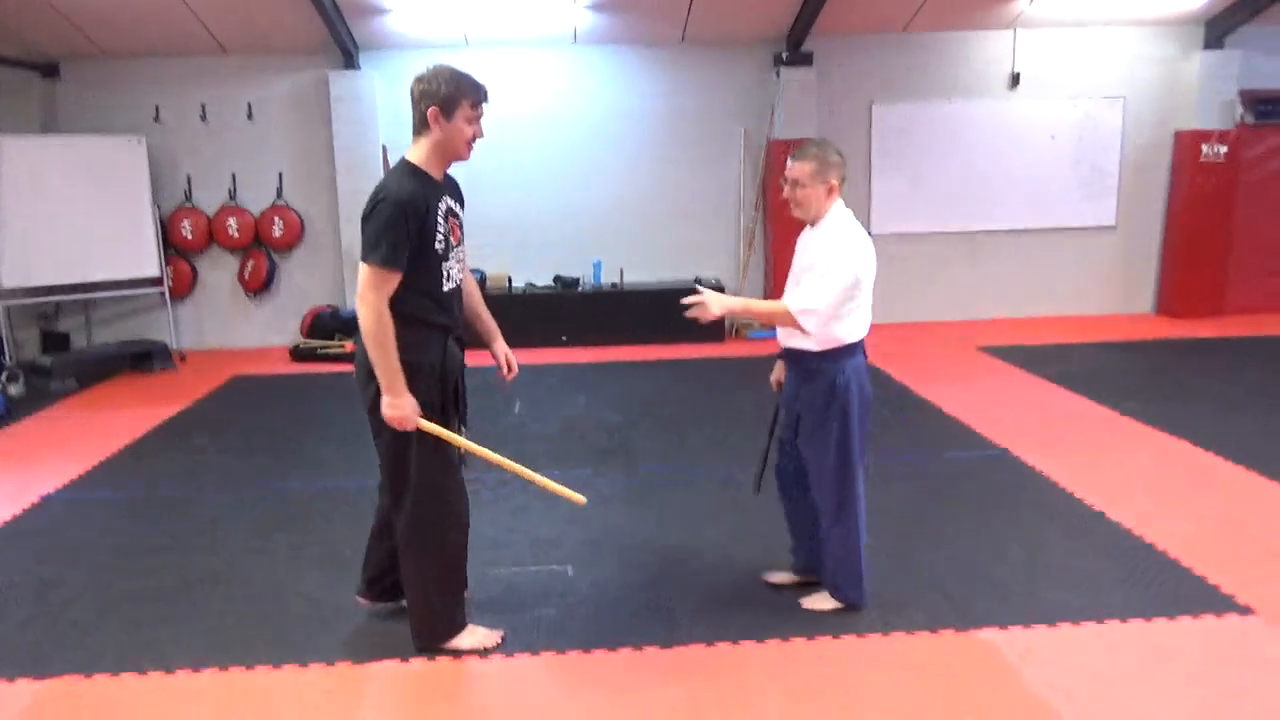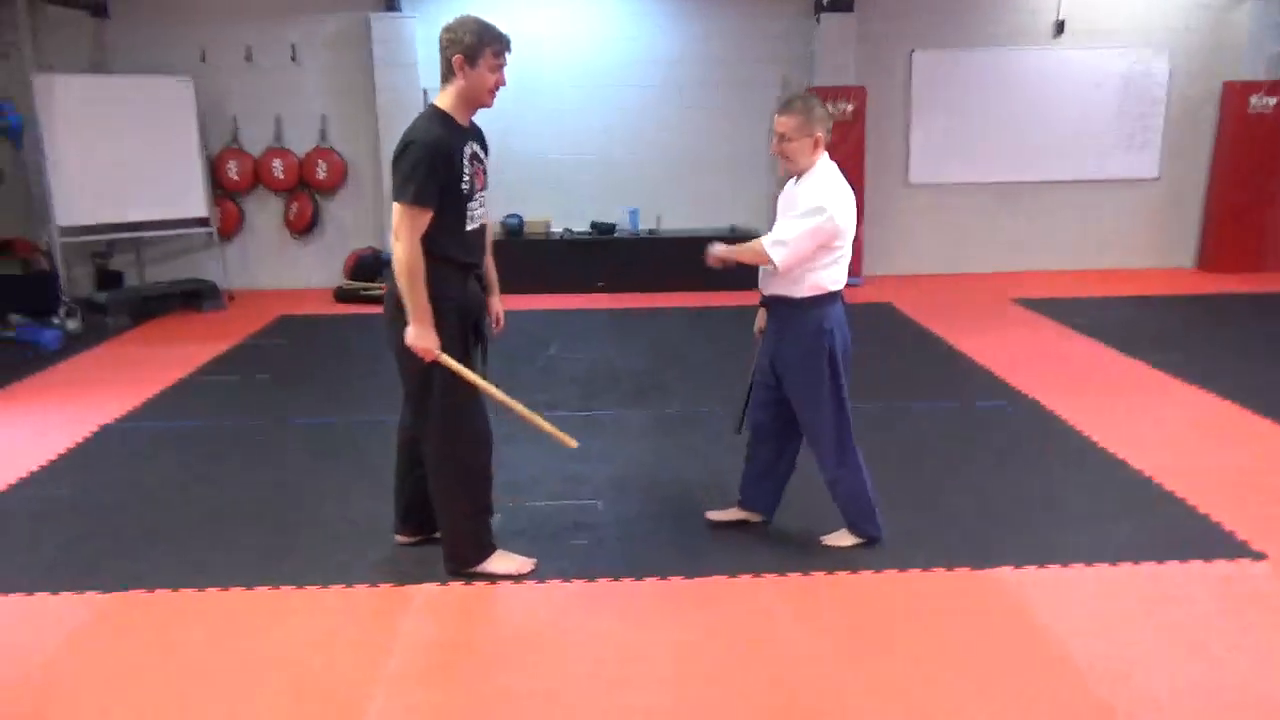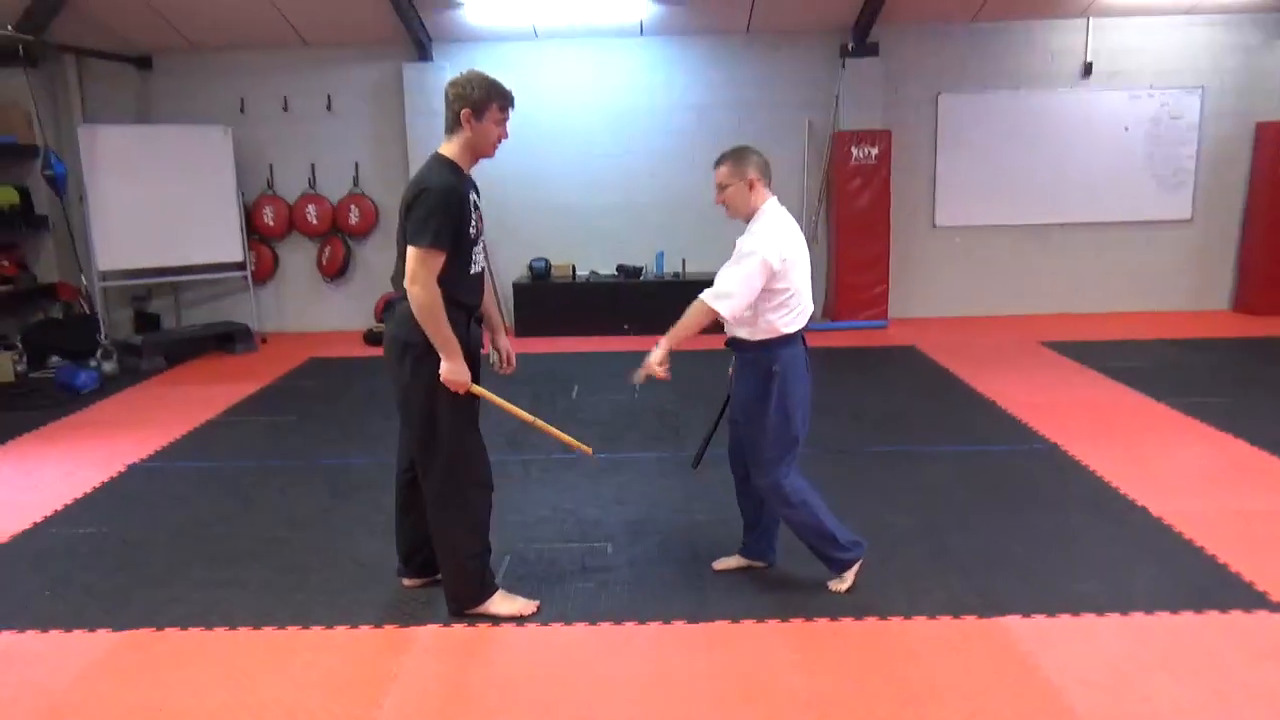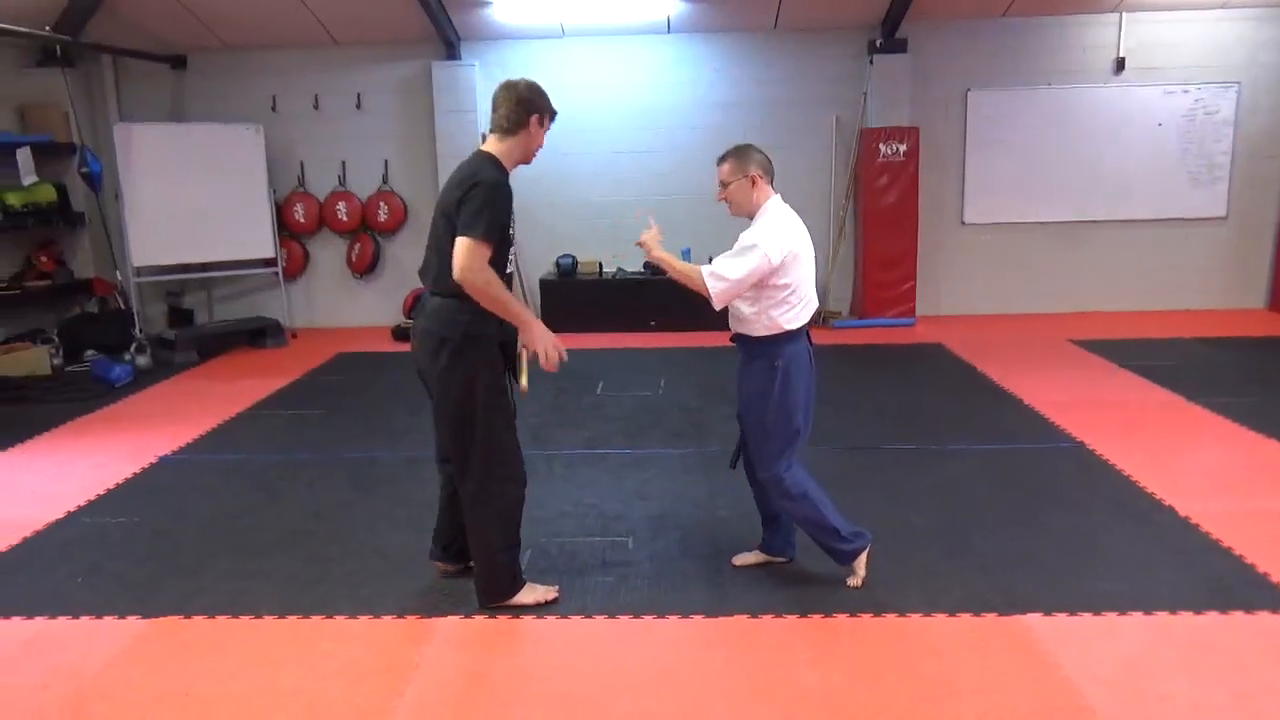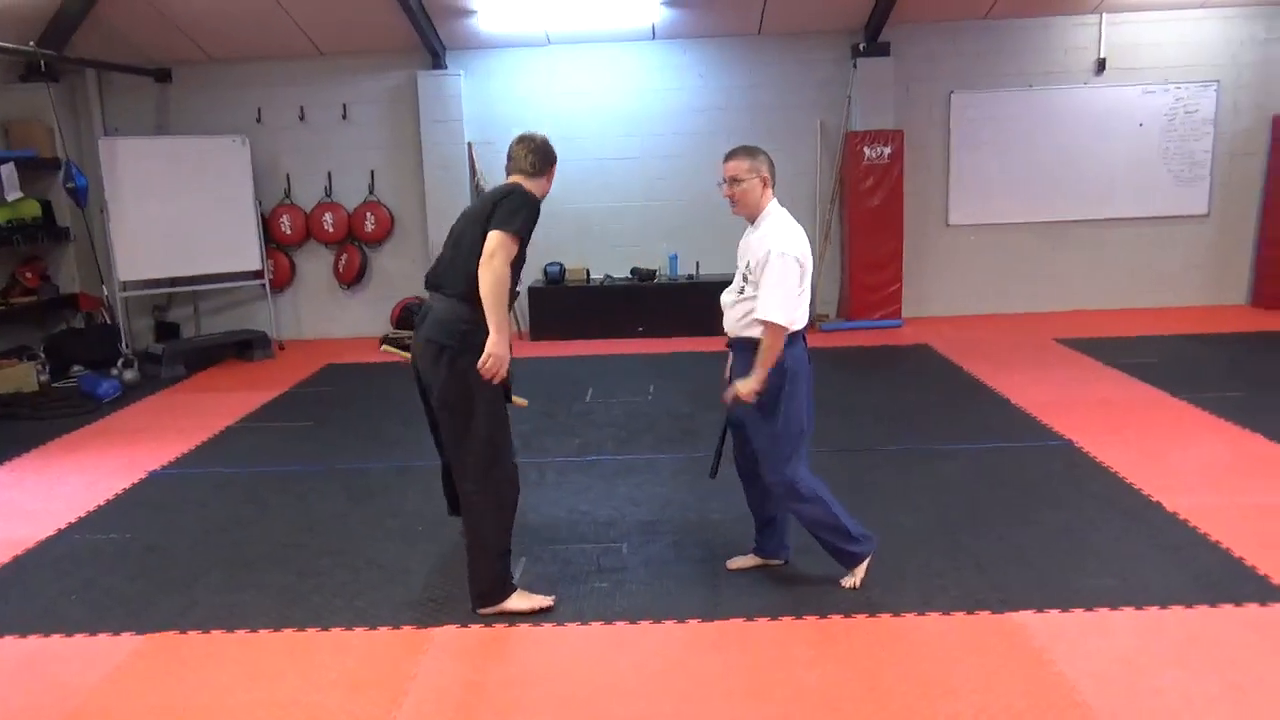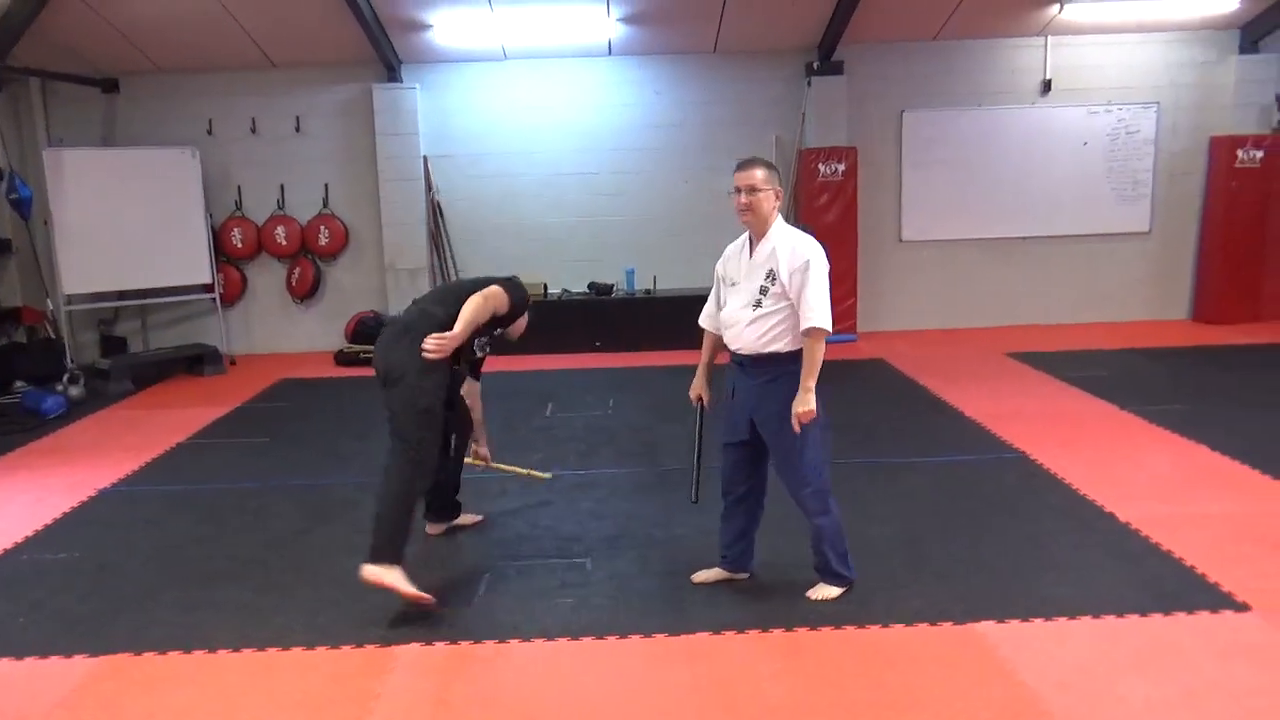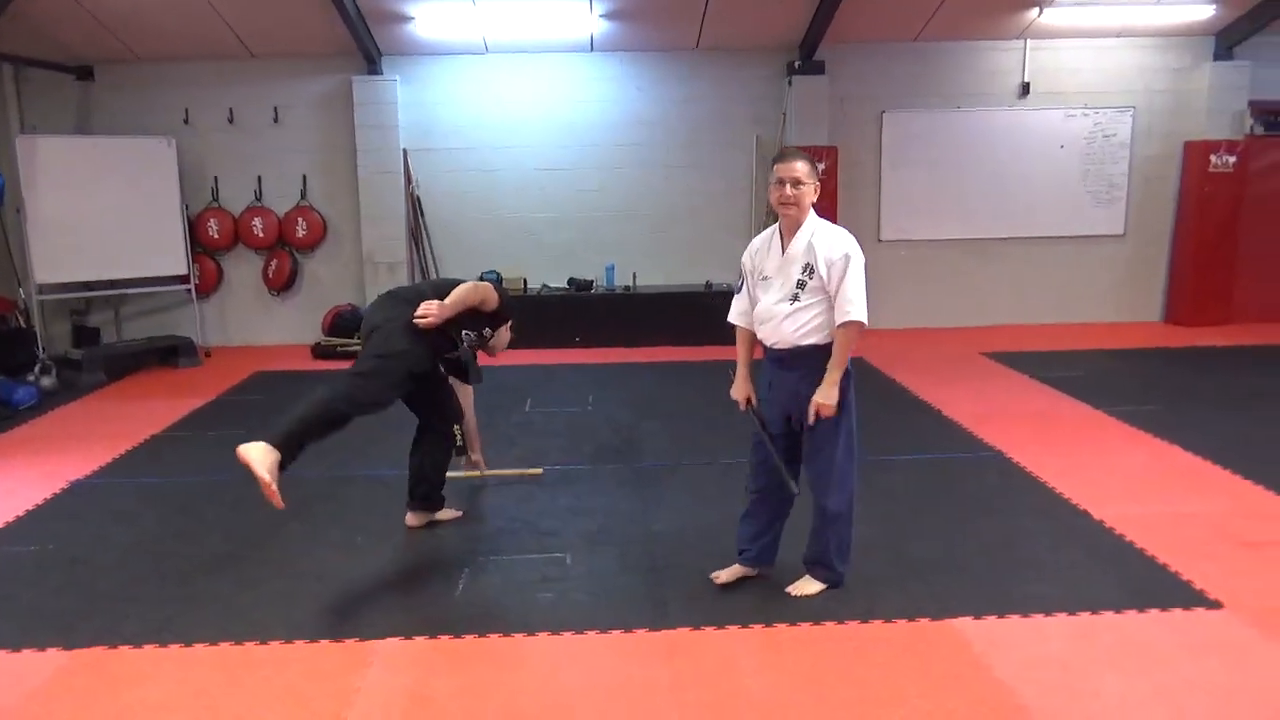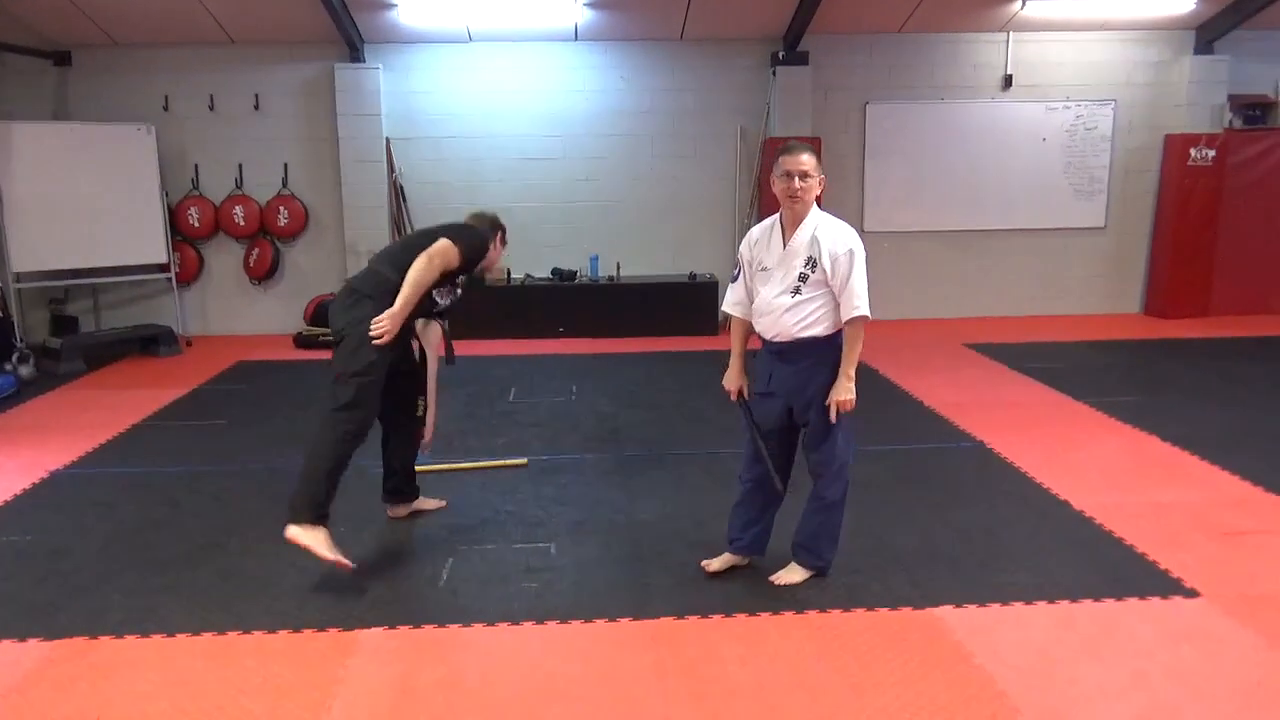
dt=0.4s
person 1, frame 1
left shoulder: (447, 188)
right shoulder: (399, 198)
right elbow: (371, 299)
left wrist: (493, 337)
right wrist: (392, 390)
left hip: (435, 357)
right hip: (406, 364)
left knee: (409, 480)
right knee: (433, 495)
left ankle: (381, 583)
right ankle: (439, 623)
person 1, frame 2
left shoulder: (472, 136)
right shoulder: (428, 141)
right elbow: (405, 238)
left wrist: (490, 290)
right wrist: (419, 321)
left hip: (458, 296)
right hip: (431, 302)
left knee: (429, 415)
right knee: (458, 426)
left ankle: (416, 520)
right ankle: (471, 548)
person 1, frame 3
left shoulder: (460, 183)
right shoulder: (440, 188)
right elbow: (418, 280)
left wrist: (496, 331)
right wrist: (450, 356)
left hip: (436, 341)
right hip: (428, 345)
left knee: (424, 458)
right knee: (460, 468)
left ankle: (420, 563)
right ankle: (473, 590)
person 1, frame 4
left shoulder: (476, 171)
right shoulder: (491, 181)
right elbow: (467, 269)
left wrist: (512, 326)
right wrist: (531, 326)
left hip: (450, 330)
right hip: (459, 337)
left knee: (464, 449)
right knee: (494, 462)
left ankle: (452, 550)
right ankle: (501, 584)
person 1, frame 5
left shoulder: (490, 203)
right shoulder: (523, 202)
right elbow: (494, 259)
right wrist: (499, 336)
left hip: (433, 336)
right hip: (458, 340)
left knee: (462, 440)
right knee: (492, 463)
left ankle: (465, 504)
right ankle: (493, 590)
person 1, frame 6
left shoulder: (482, 337)
right shoulder: (511, 292)
left elbow: (470, 385)
right elbow: (487, 297)
left wrist: (478, 439)
right wrist: (456, 335)
left hip: (399, 346)
right hip: (418, 346)
left knee: (455, 422)
right knee: (414, 445)
left ankle: (440, 513)
right ankle: (383, 561)
person 1, frame 7
left shoulder: (464, 349)
right shoulder: (499, 302)
left elbow: (463, 405)
right elbow: (475, 290)
left wrist: (473, 451)
right wrist: (445, 310)
right hip: (401, 323)
left knee: (444, 415)
right knee: (362, 390)
left ankle: (423, 505)
right ankle: (268, 452)
person 1, frame 8
left shoulder: (453, 281)
right shoulder: (478, 238)
left elbow: (428, 336)
right elbow: (431, 259)
left wrist: (427, 405)
right wrist: (399, 312)
right hip: (365, 312)
left knee: (407, 408)
right knee: (352, 411)
left ankle: (401, 497)
right ankle: (306, 520)
person 2, frame 1
left shoulder: (842, 243)
right shoulder: (814, 232)
left elbow: (801, 311)
left wrist: (728, 306)
right wrist: (786, 359)
left hip: (833, 377)
right hip: (808, 370)
left knee: (834, 484)
right knee: (793, 470)
left ankle: (846, 587)
right ankle: (809, 562)
person 2, frame 2
left shoulder: (825, 195)
right shoulder: (799, 184)
left elbow: (770, 254)
left wrist: (725, 252)
right wrist: (769, 306)
left hip: (813, 324)
right hip: (788, 318)
left knee: (827, 429)
right knee: (768, 418)
left ankle: (862, 525)
right ankle: (755, 503)
person 2, frame 3
left shoulder: (765, 239)
right shoulder: (773, 226)
left elbow: (715, 302)
left wrist: (663, 347)
right wrist: (742, 354)
left hip: (773, 364)
right hip: (762, 357)
left knee: (775, 471)
right knee: (746, 459)
left ankle: (844, 555)
right ankle: (758, 548)
person 2, frame 4
left shoulder: (769, 235)
right shoulder: (775, 222)
left elbow: (709, 284)
left wrist: (657, 253)
left hip: (775, 360)
right hip: (768, 354)
left knee: (776, 466)
right knee: (758, 458)
left ankle: (849, 545)
right ankle: (776, 544)
person 2, frame 5
left shoulder: (781, 237)
right shoulder: (753, 234)
left elbow: (779, 318)
left wrist: (756, 377)
right wrist: (737, 361)
left hip: (776, 364)
right hip: (752, 359)
left knee: (784, 471)
right knee: (751, 463)
left ankle: (855, 548)
right ankle: (770, 548)
person 2, frame 6
left shoulder: (801, 250)
right shoulder: (731, 255)
left elbow: (816, 326)
right elbow: (715, 321)
left wrist: (806, 391)
right wrist: (702, 374)
left hip: (789, 375)
right hip: (743, 376)
left knee: (806, 481)
right knee: (737, 475)
left ankle: (836, 572)
right ankle: (735, 562)
person 2, frame 7
left shoulder: (836, 245)
right shoulder: (758, 248)
left elbow: (851, 321)
right elbow: (746, 317)
left wrist: (831, 383)
right wrist: (742, 375)
left hip: (821, 369)
right hip: (774, 370)
left knee: (829, 476)
right knee: (766, 470)
left ankle: (824, 568)
right ankle: (751, 557)
person 2, frame 8
left shoulder: (838, 239)
right shoulder: (757, 239)
left elbow: (855, 314)
right elbow: (741, 307)
left wrist: (847, 379)
right wrist: (735, 365)
left hip: (821, 364)
right hip: (772, 362)
left knee: (827, 466)
right knee: (759, 459)
left ankle: (811, 557)
right ankle: (742, 547)
